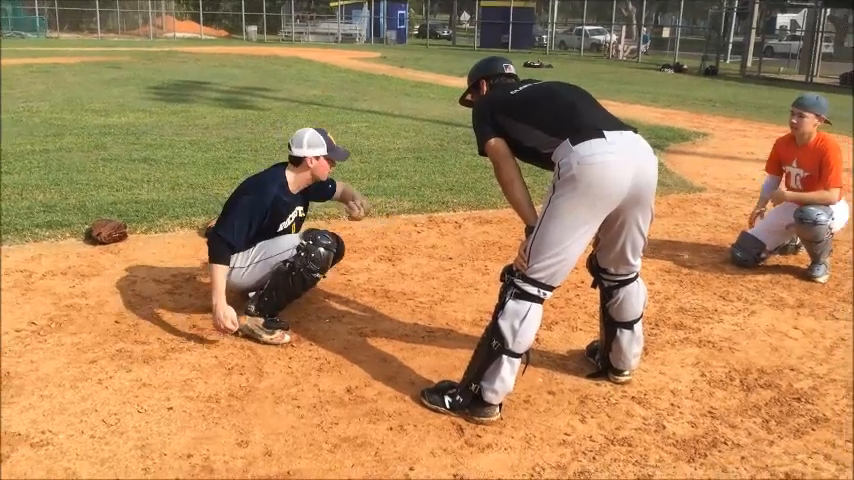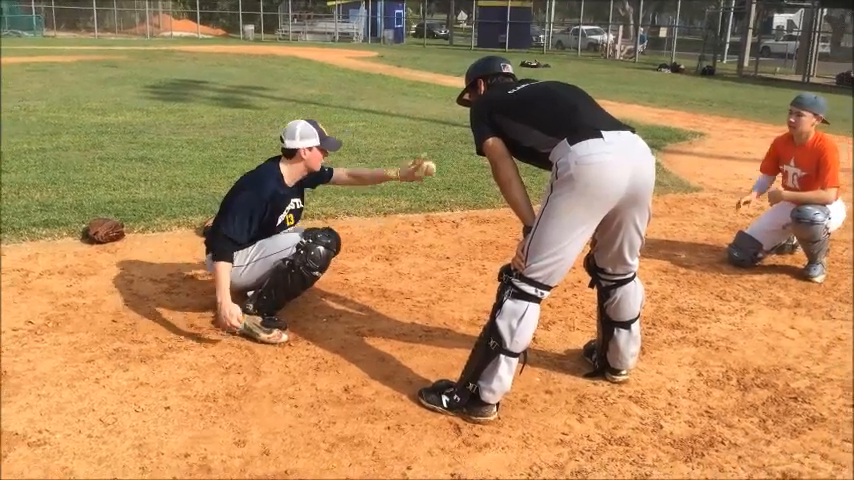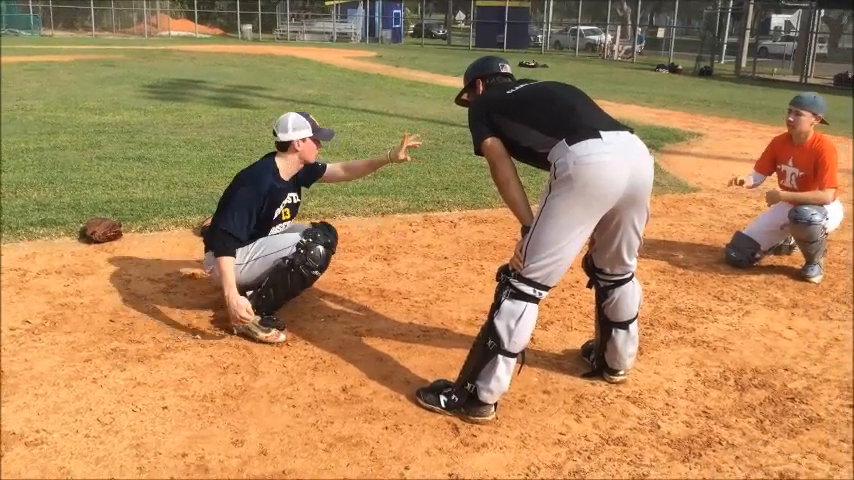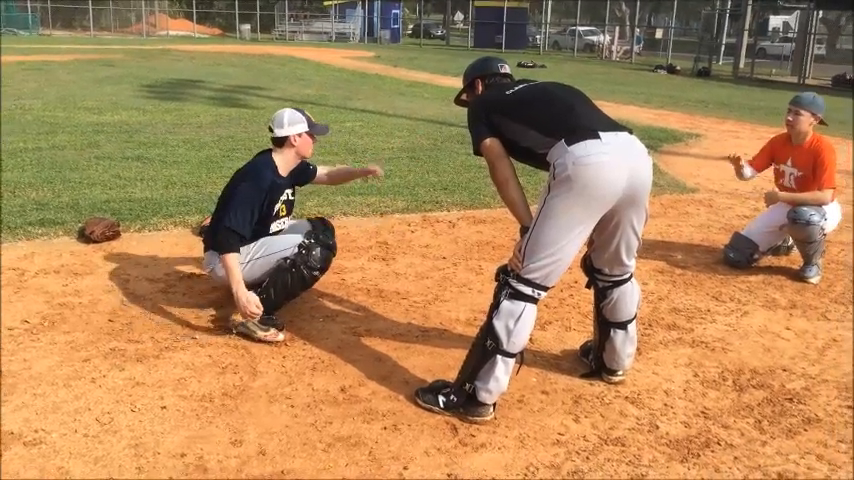
dt=0.1s
person 1, frame 1
left shoulder: (487, 105)
right shoulder: (552, 90)
left elbow: (505, 165)
left wrist: (534, 229)
right wrist: (594, 223)
left hip: (592, 162)
right hip: (641, 155)
left knee: (528, 282)
right knee: (621, 268)
left ankle: (481, 395)
right ankle: (620, 360)
person 1, frame 2
left shoulder: (485, 104)
right shoulder: (550, 90)
left elbow: (503, 164)
left wrist: (531, 228)
left hip: (591, 162)
right hip: (639, 154)
left knee: (526, 281)
right knee: (619, 268)
left ankle: (479, 394)
right ankle: (617, 359)
person 1, frame 3
left shoulder: (484, 104)
right shoulder: (549, 90)
left elbow: (501, 164)
left wrist: (530, 229)
right wrist: (592, 224)
left hip: (589, 163)
right hip: (637, 155)
left knee: (525, 281)
right knee: (617, 268)
left ankle: (476, 395)
right ankle: (615, 360)
person 1, frame 4
left shoulder: (483, 104)
right shoulder: (548, 90)
left elbow: (500, 165)
left wrist: (528, 229)
left hip: (588, 163)
right hip: (636, 155)
left knee: (523, 281)
right knee: (616, 269)
left ankle: (475, 395)
right ankle: (613, 360)
person 2, frame 1
left shoulder: (302, 181)
right shoulder: (267, 191)
left elbow: (343, 189)
right elbow: (220, 247)
left wrist: (356, 200)
right wrist: (219, 303)
left hip: (252, 257)
right hip: (236, 264)
left knee: (333, 246)
right knee: (319, 248)
left ankle: (265, 287)
right ankle: (257, 315)
person 2, frame 2
left shoulder: (299, 173)
right shoulder: (262, 186)
left elbow: (347, 175)
right elbow: (223, 243)
left wrist: (397, 174)
right wrist: (224, 301)
left hip: (259, 251)
right hip: (234, 262)
left knee: (329, 239)
right knee: (318, 247)
right ankle: (254, 313)
person 2, frame 3
left shoulder: (297, 168)
right shoulder: (259, 182)
left elbow: (341, 171)
right elbow: (224, 241)
left wrist: (388, 158)
right wrist: (231, 296)
left hip: (260, 248)
right hip: (233, 259)
left knee: (324, 234)
right knee: (316, 249)
left ankle: (272, 283)
right ankle: (253, 315)
person 2, frame 4
left shoulder: (288, 165)
right shoulder: (257, 178)
left elbow: (327, 175)
right elbow: (228, 238)
left wrist: (364, 170)
right wrist: (240, 292)
left hip: (251, 245)
right hip: (226, 258)
left knee: (320, 230)
right knee: (319, 248)
left ankle: (259, 285)
right ankle: (253, 317)
person 3, frame 1
left shoulder: (828, 147)
right shoulder: (782, 143)
left elbow: (832, 196)
right elbow: (772, 178)
left wrist: (787, 196)
right wrist: (760, 205)
left hip: (829, 209)
right hip: (793, 206)
left knee: (810, 217)
right knee: (742, 256)
left ankle: (821, 260)
right ankle: (791, 242)
person 3, frame 2
left shoulder: (826, 147)
right shoulder: (780, 142)
left elbow: (829, 196)
right elbow: (766, 178)
left wrist: (785, 195)
right wrist: (753, 194)
left hip: (826, 209)
right hip: (790, 206)
left knee: (806, 216)
right knee: (739, 255)
left ankle: (817, 260)
right ankle: (788, 241)
person 3, frame 3
left shoulder: (824, 147)
right shoulder: (778, 142)
left elbow: (827, 196)
right elbow: (758, 175)
left wrist: (782, 196)
right wrist: (746, 180)
left hip: (822, 209)
right hip: (787, 206)
left knee: (804, 217)
right knee: (736, 255)
left ankle: (815, 261)
right ankle: (785, 242)
person 3, frame 4
left shoulder: (823, 148)
right shoulder: (777, 142)
left elbow: (826, 196)
right elbow: (749, 172)
left wrist: (781, 196)
right wrist: (739, 166)
left hip: (820, 210)
right hip: (785, 207)
left knee: (803, 217)
right knee: (735, 256)
left ankle: (813, 262)
right ankle: (784, 242)
